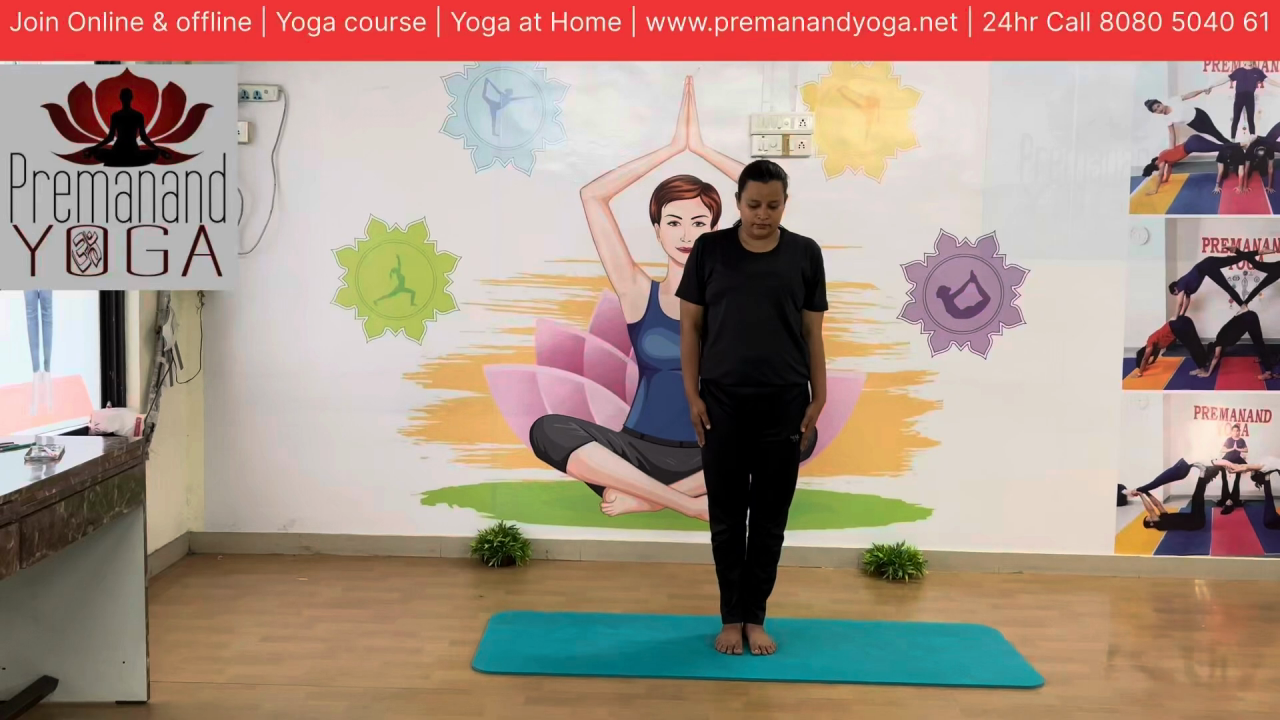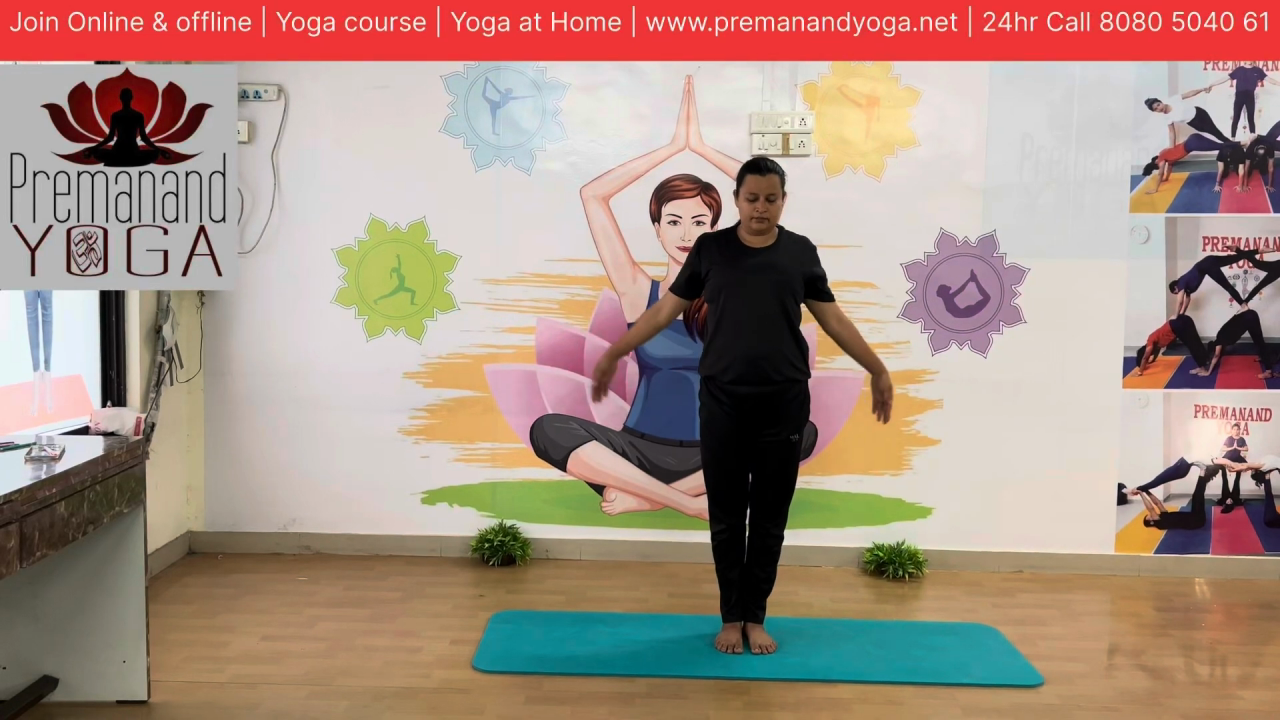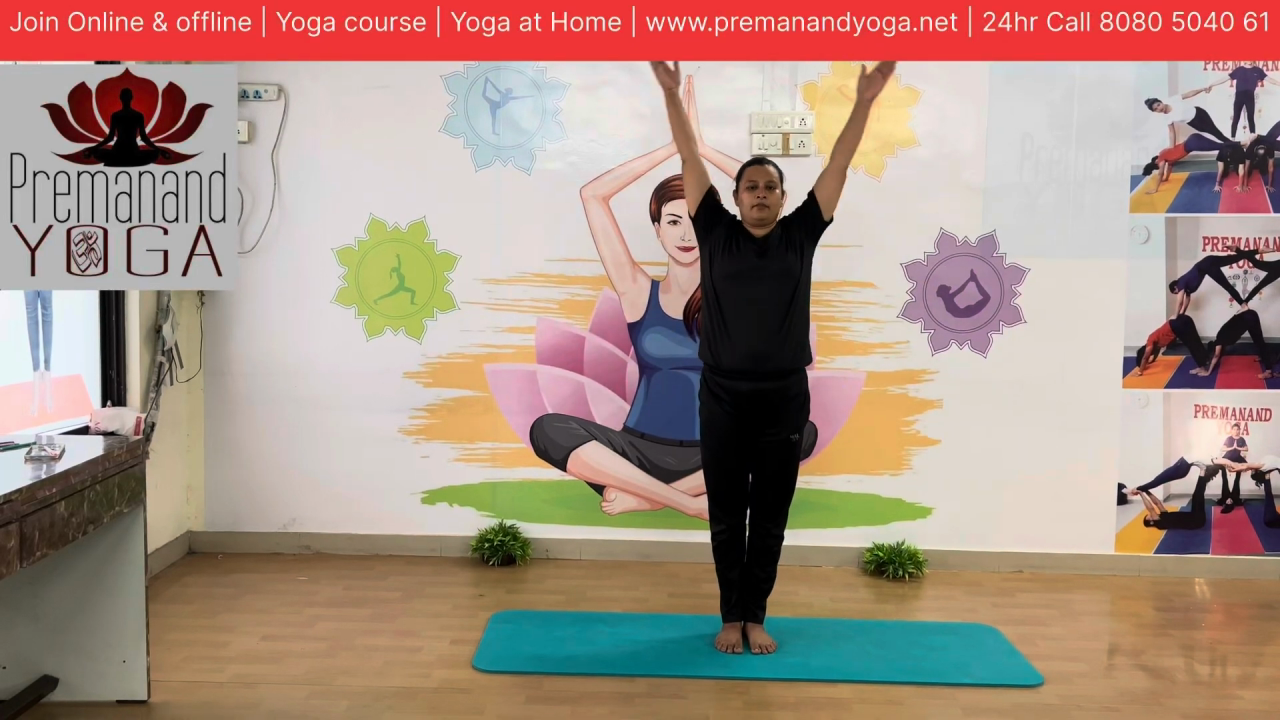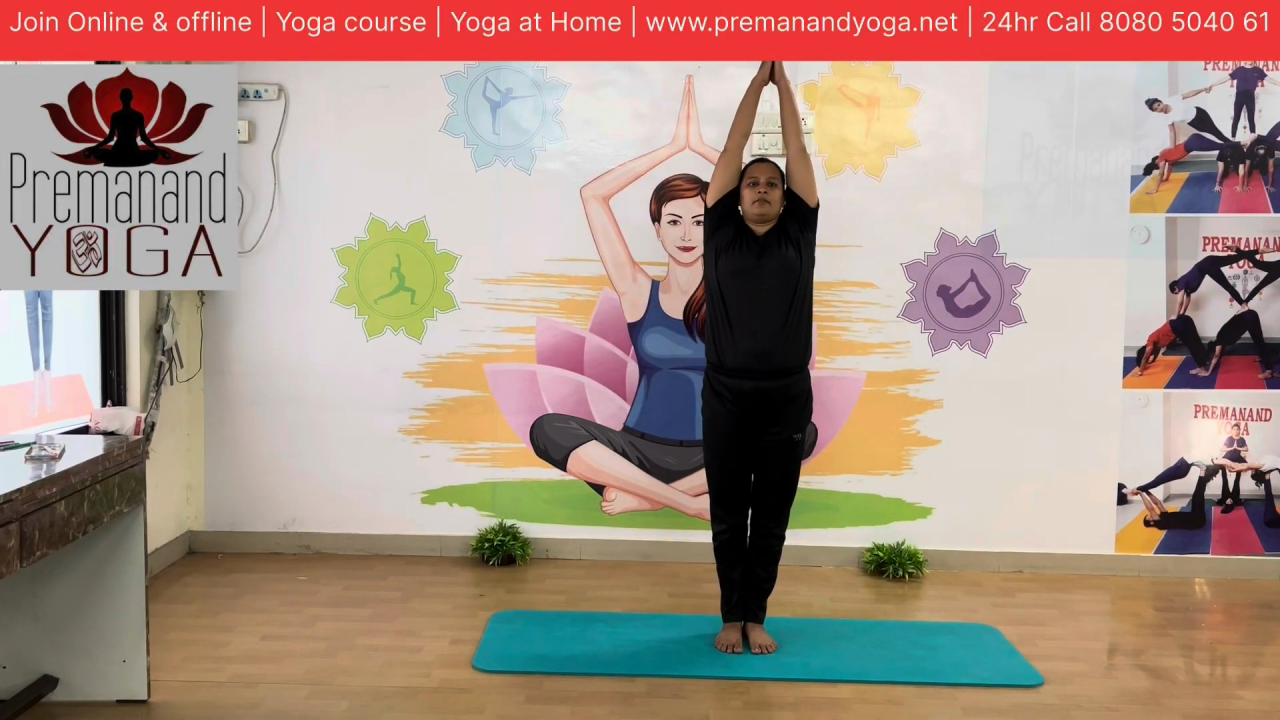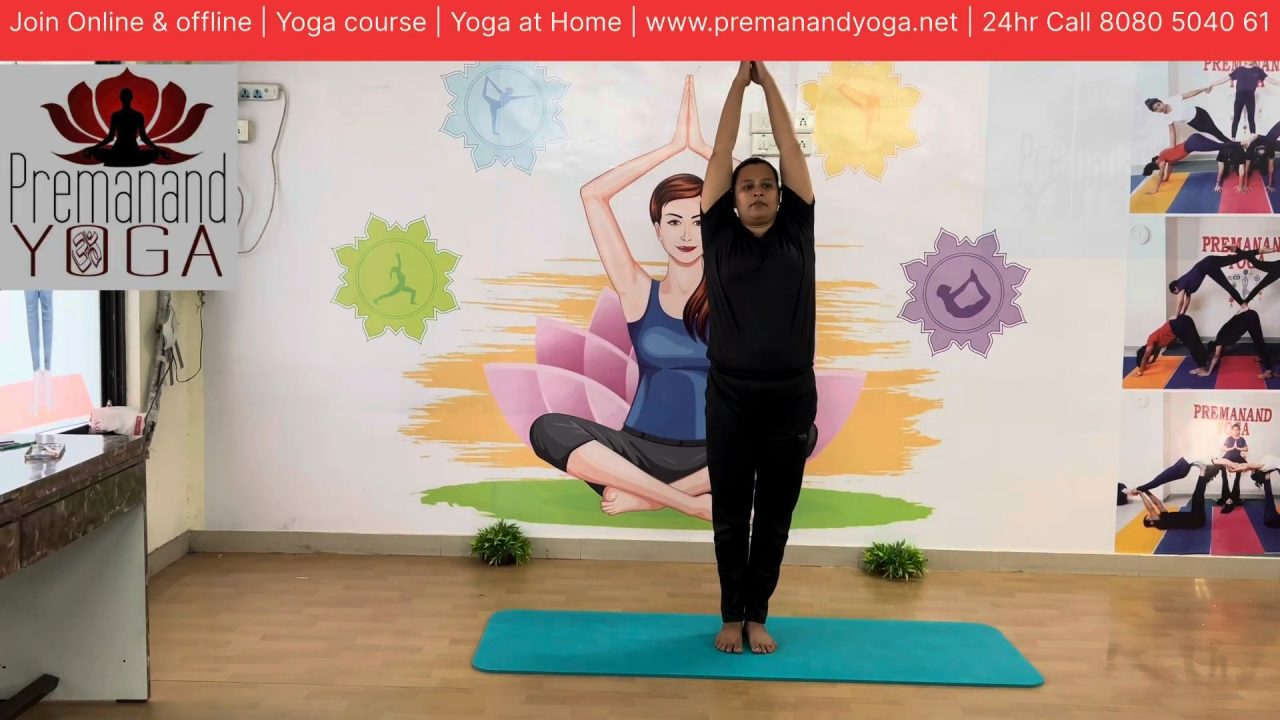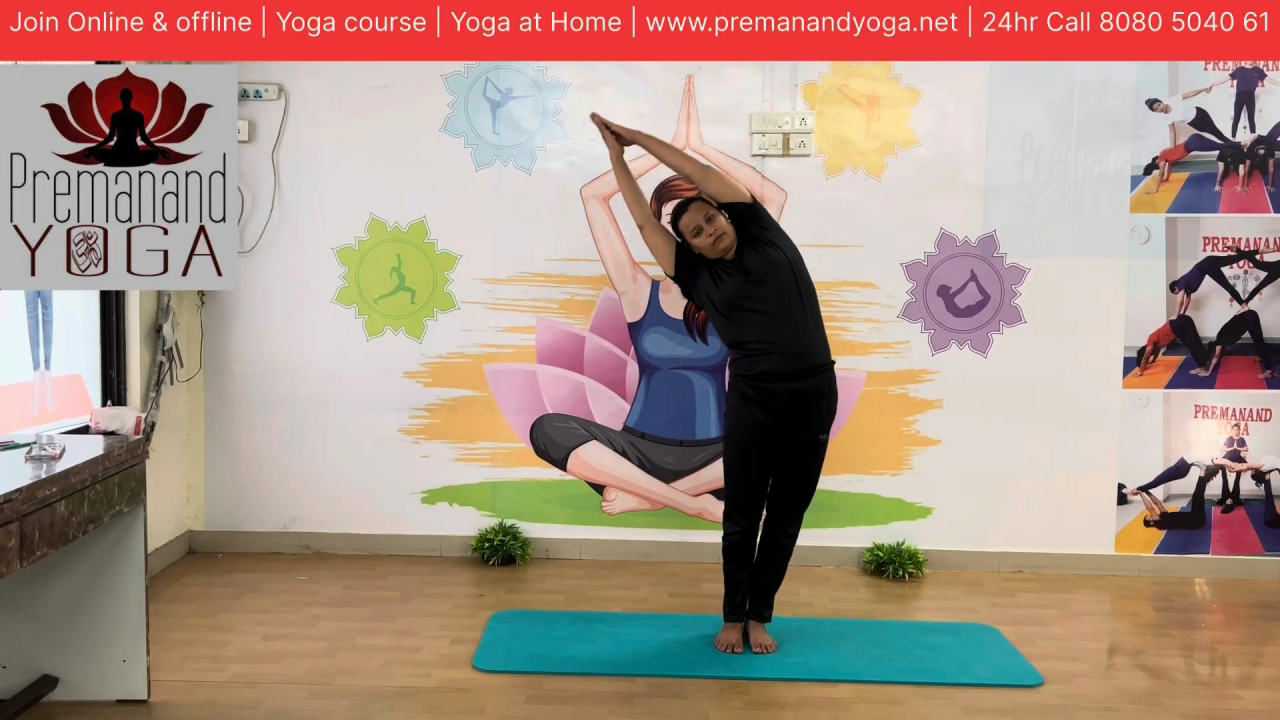
dt=0.7s
person 1, frame 1
left shoulder: (805, 253)
right shoulder: (709, 249)
left elbow: (812, 331)
right elbow: (691, 326)
left wrist: (818, 400)
right wrist: (693, 394)
left hip: (784, 403)
right hip: (722, 401)
left knee: (770, 516)
right knee: (727, 516)
left ankle: (755, 617)
right ankle: (732, 617)
person 1, frame 2
left shoulder: (801, 251)
right shoulder: (710, 247)
left elbow: (831, 317)
right elbow: (667, 308)
left wrist: (876, 369)
right wrist: (616, 353)
left hip: (784, 400)
right hip: (722, 399)
left knee: (770, 516)
right knee: (726, 515)
left ankle: (755, 616)
right ankle: (731, 616)
person 1, frame 3
left shoulder: (800, 235)
right shoulder: (715, 233)
left elbow: (837, 166)
right elbow: (690, 161)
left wrist: (865, 101)
right wrist: (671, 95)
left hip: (784, 398)
right hip: (723, 397)
left knee: (770, 515)
right knee: (726, 514)
left ankle: (755, 615)
right ankle: (730, 615)
person 1, frame 4
left shoulder: (800, 232)
right shoulder: (721, 231)
left elbow: (798, 152)
right elbow: (731, 149)
left wrist: (783, 82)
right wrist: (756, 82)
left hip: (786, 396)
right hip: (726, 395)
left knee: (771, 516)
right knee: (728, 514)
left ankle: (755, 615)
right ankle: (731, 615)
person 1, frame 5
left shoulder: (797, 231)
right shoulder: (719, 236)
left elbow: (790, 149)
right elbow: (719, 156)
left wrist: (768, 83)
right wrist: (737, 86)
left hip: (791, 395)
right hip: (731, 395)
left knee: (774, 516)
right knee: (730, 514)
left ankle: (758, 615)
right ankle: (732, 615)
person 1, frame 6
left shoulder: (762, 233)
right shoulder: (697, 274)
left elbow: (701, 173)
right elbow: (645, 223)
left wrist: (642, 137)
right wrist: (618, 155)
left hip: (813, 391)
right hip: (755, 398)
left knee: (787, 513)
right knee: (742, 514)
left ankle: (759, 615)
right ankle: (733, 616)
person 2, frame 1
right shoulder: (637, 293)
right elbow: (592, 196)
left wrist: (700, 147)
right wrist: (673, 147)
left hip: (709, 457)
right hip: (641, 453)
right knee: (548, 431)
left ankle: (643, 497)
right ankle: (692, 502)
person 2, frame 2
right shoulder: (636, 291)
right elbow: (591, 196)
left wrist: (700, 146)
right wrist: (675, 146)
right hip: (641, 451)
left knee: (801, 432)
right knee: (547, 430)
left ankle: (641, 496)
right ankle: (690, 501)
person 2, frame 3
right shoulder: (638, 291)
right elbow: (592, 195)
left wrist: (701, 146)
right wrist: (673, 146)
right hip: (641, 452)
left knee: (801, 432)
right knee: (547, 431)
left ankle: (644, 496)
right ankle: (694, 503)
person 2, frame 4
right shoulder: (638, 290)
right elbow: (592, 195)
left wrist: (699, 145)
right wrist: (673, 146)
right hip: (641, 453)
left knee: (801, 432)
right knee: (548, 430)
left ankle: (646, 495)
right ankle: (695, 503)
person 2, frame 5
right shoulder: (637, 291)
right elbow: (592, 195)
left wrist: (700, 145)
right wrist: (674, 146)
left hip: (710, 456)
right hip: (641, 452)
right knee: (548, 430)
left ankle: (644, 495)
right ankle: (693, 501)
person 2, frame 6
right shoulder: (638, 291)
left elbow: (774, 198)
right elbow: (593, 196)
left wrist: (700, 147)
right wrist: (671, 148)
left hip: (713, 456)
right hip: (642, 452)
right knee: (548, 430)
left ankle: (646, 495)
right ankle: (696, 503)
